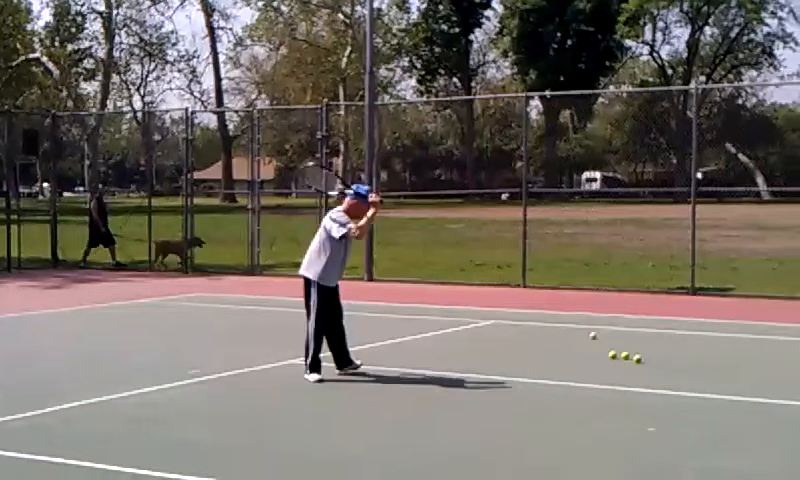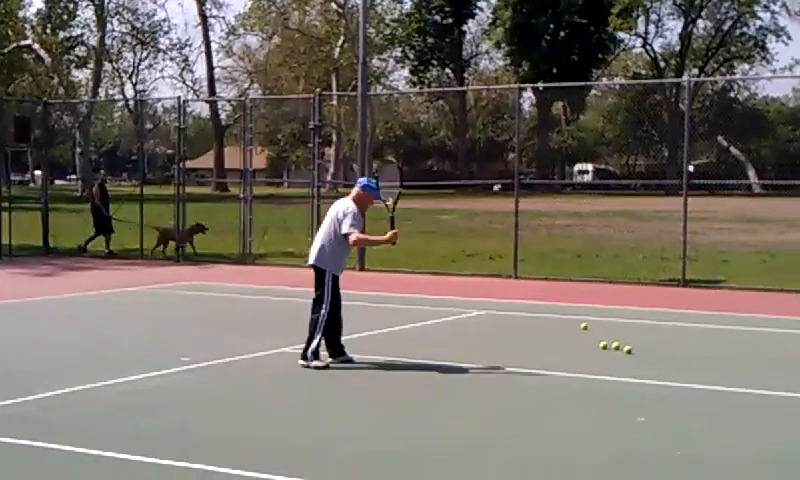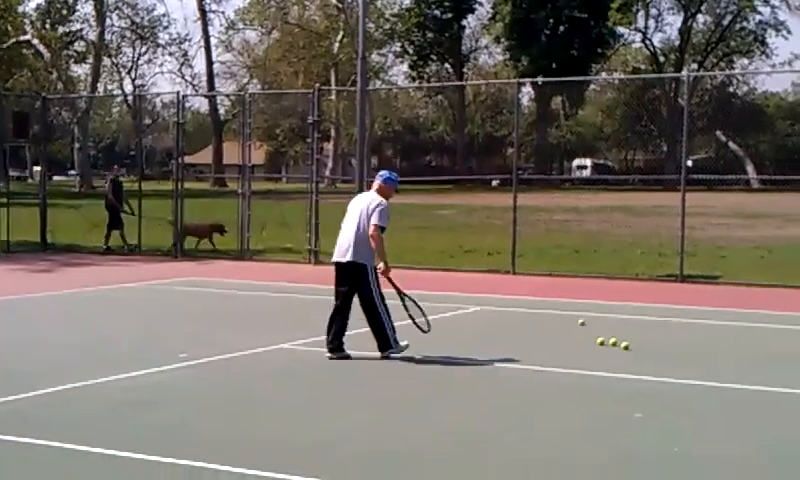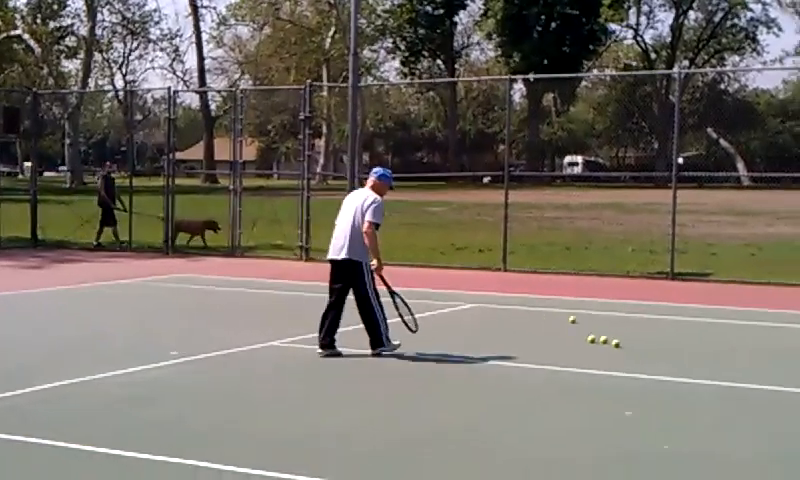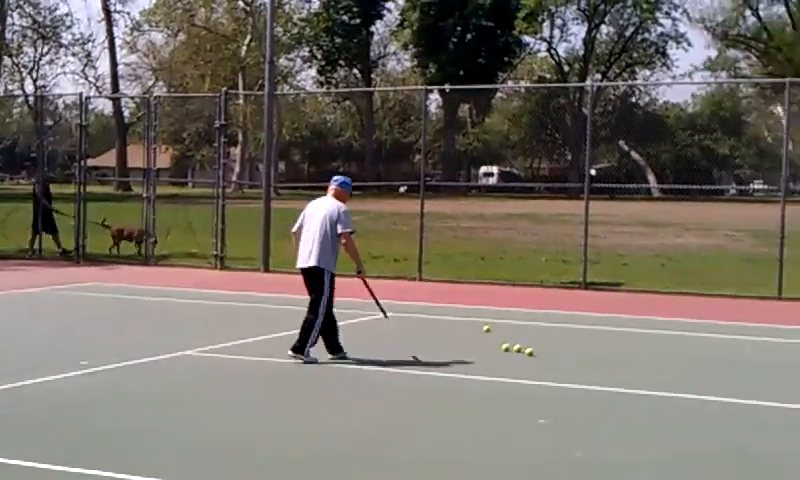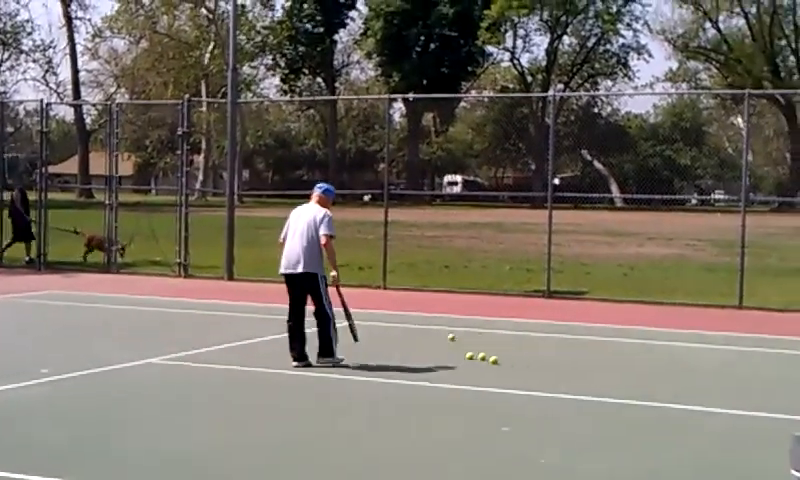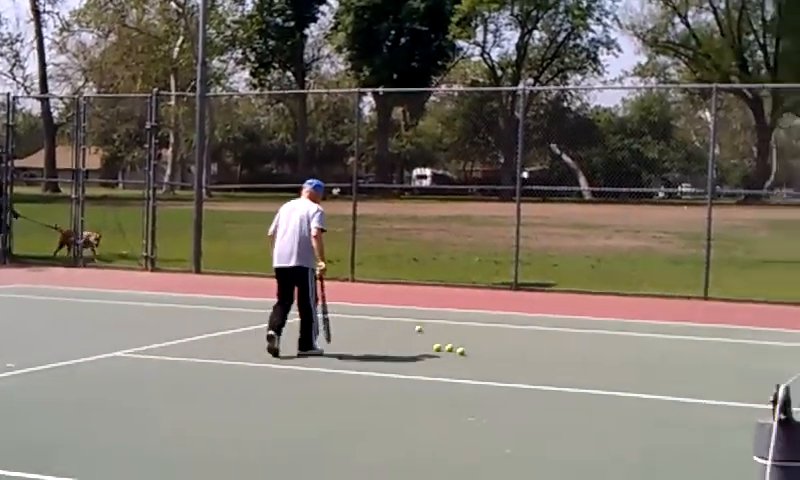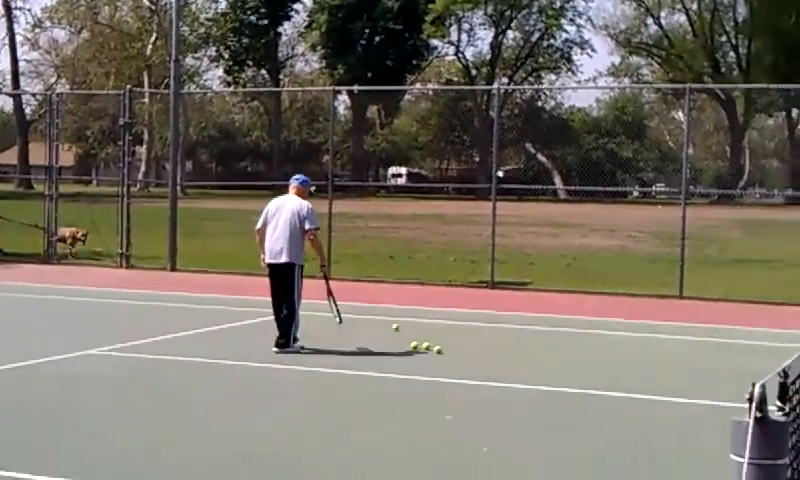
dt=0.3s
person 1, frame 1
left shoulder: (343, 217)
right shoulder: (337, 216)
right elbow: (357, 232)
right wrist: (373, 209)
left hip: (329, 279)
right hip: (317, 277)
left knee: (334, 321)
right knee: (316, 323)
left ankle: (344, 362)
right ankle: (311, 368)
person 1, frame 2
left shoulder: (344, 204)
right shoulder: (350, 209)
right elbow: (355, 240)
right wrist: (384, 239)
left hip: (327, 263)
right hip: (326, 264)
left knee: (333, 309)
right knee: (324, 309)
left ankle: (336, 351)
right ankle: (309, 355)
person 1, frame 3
left shoulder: (358, 199)
right shoulder: (380, 203)
right elbow: (374, 233)
right wrist: (384, 262)
left hip: (342, 257)
right hip: (360, 260)
left knee: (342, 303)
right knee: (374, 303)
left ankle: (335, 347)
right ankle: (388, 345)
person 1, frame 4
left shoulder: (351, 195)
right shoulder: (375, 200)
left elbow: (339, 224)
right elbow: (368, 230)
right wrist: (377, 258)
left hip: (337, 254)
right hip: (356, 257)
left knee: (336, 300)
right knee: (369, 300)
left ankle: (326, 344)
right ankle: (380, 343)
person 1, frame 5
left shoulder: (312, 204)
right shoulder: (340, 209)
left elbow: (295, 232)
right elbow: (346, 240)
left wrist: (301, 255)
right wrist: (359, 265)
left hip: (305, 263)
right hip: (322, 264)
left knee: (324, 306)
right knee: (319, 308)
left ankle: (334, 348)
right ankle: (300, 349)
person 1, frame 6
left shoulder: (296, 211)
right shoulder: (324, 214)
left elbow: (283, 240)
right elbow: (325, 242)
right wrist: (334, 269)
left hip: (289, 268)
right hip: (311, 269)
left knee: (295, 313)
right knee: (324, 311)
left ankle: (298, 356)
right ankle: (327, 353)
person 1, frame 7
left shoulder: (286, 207)
right shoulder: (315, 209)
left elbow: (272, 234)
right elbow: (316, 235)
left wrist: (276, 257)
right wrist: (321, 260)
left hip: (281, 262)
right hip: (302, 263)
left knee: (283, 302)
right knee: (307, 304)
left ankle: (274, 332)
right ankle: (306, 345)
person 1, frame 8
left shoulder: (274, 203)
right shoulder: (305, 206)
left elbow: (259, 229)
right elbow: (312, 236)
left wrist: (263, 252)
right wrist: (322, 260)
left hip: (272, 258)
right hip: (291, 259)
left knee: (278, 299)
right knee: (291, 301)
left ankle: (287, 336)
right ankle: (284, 342)
